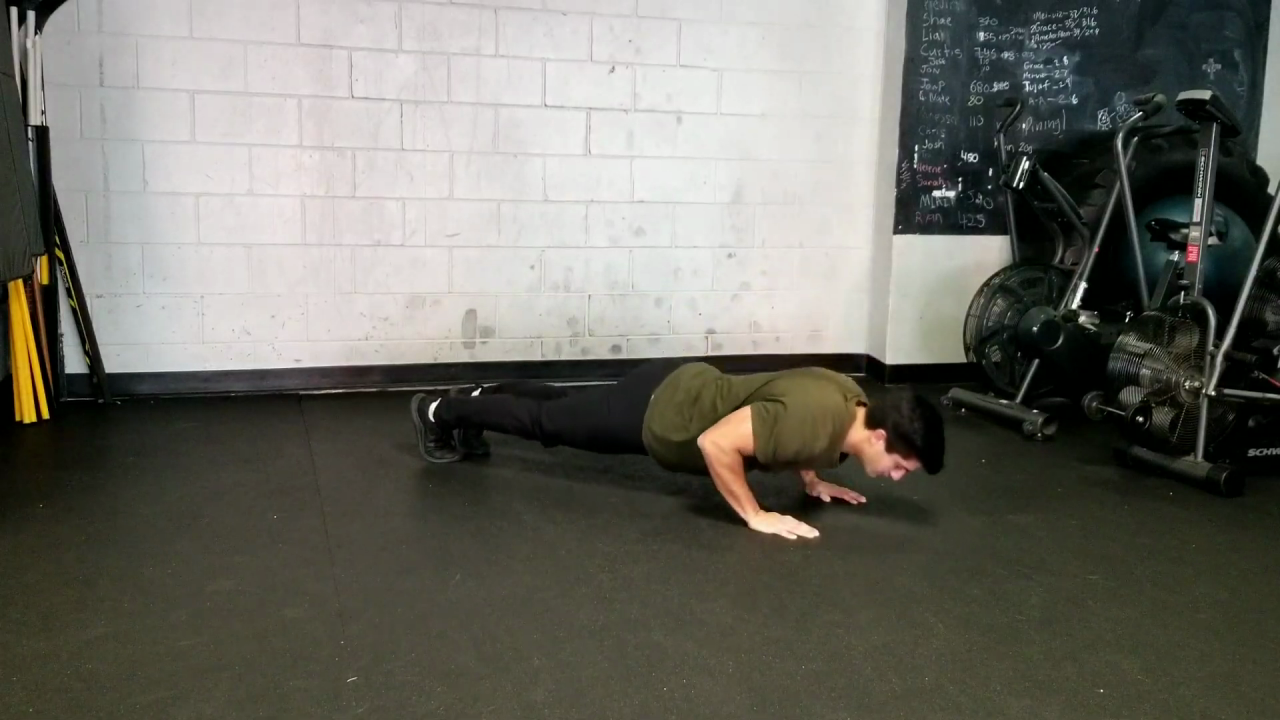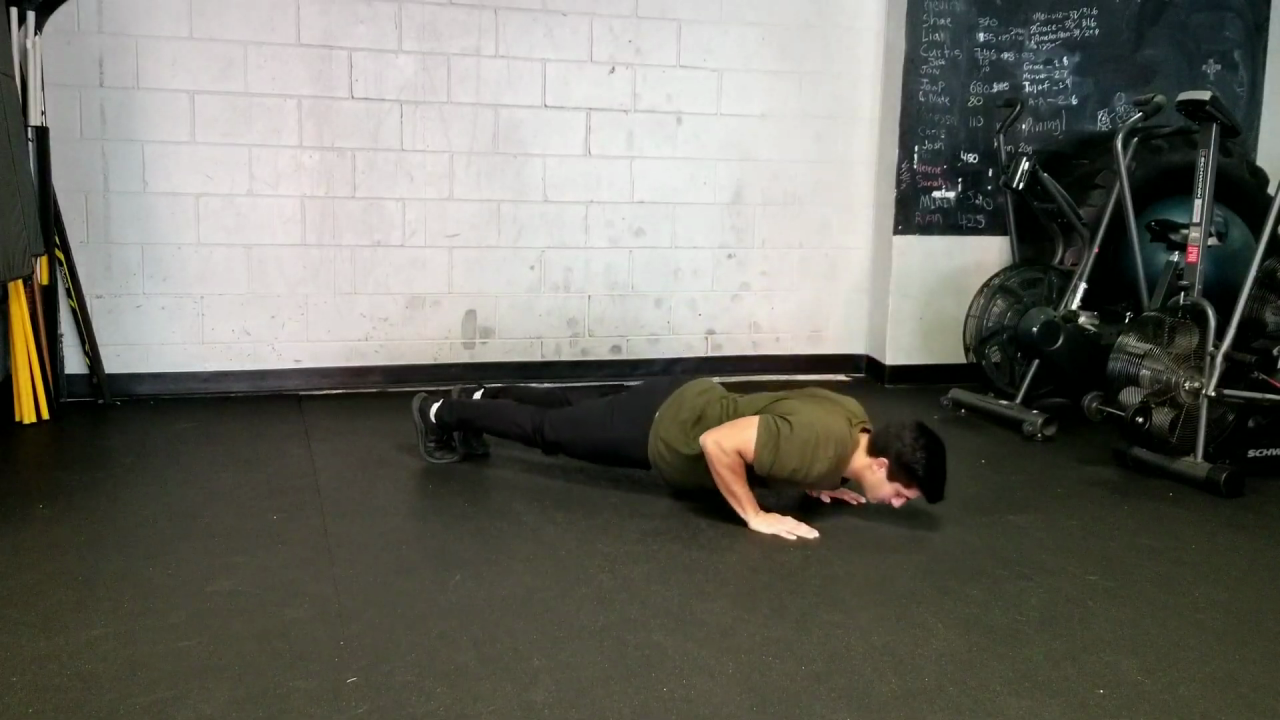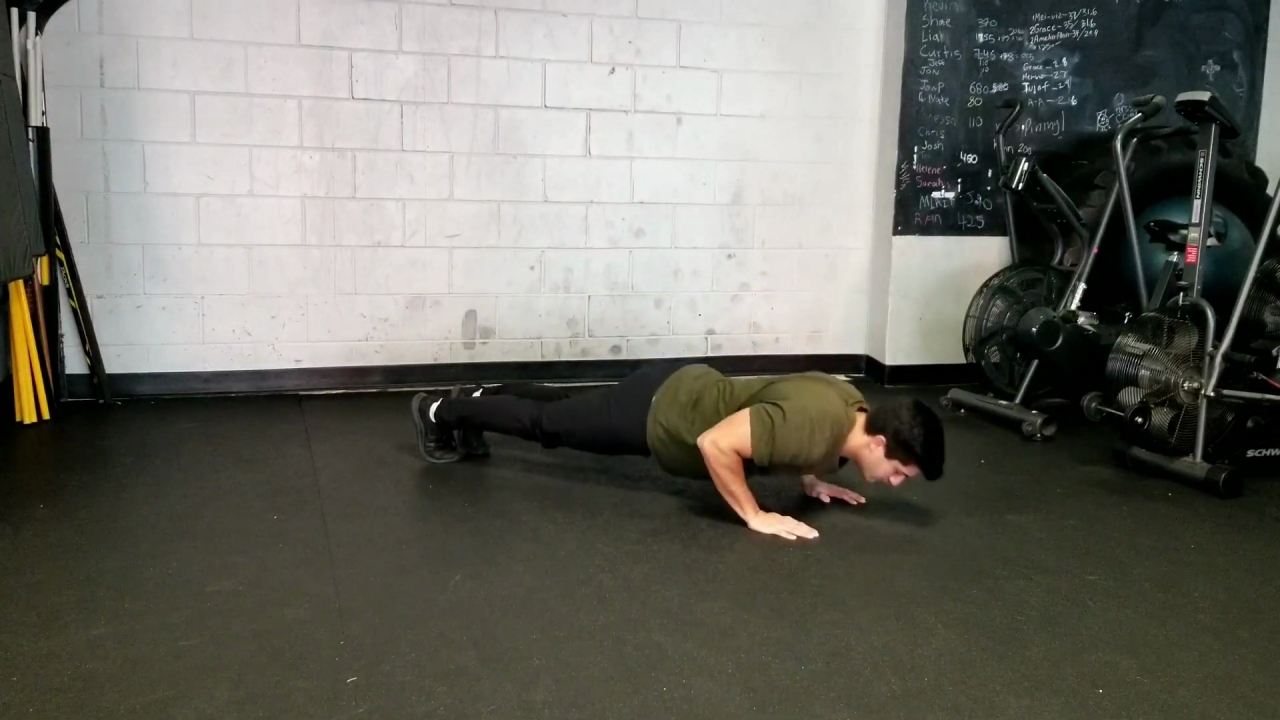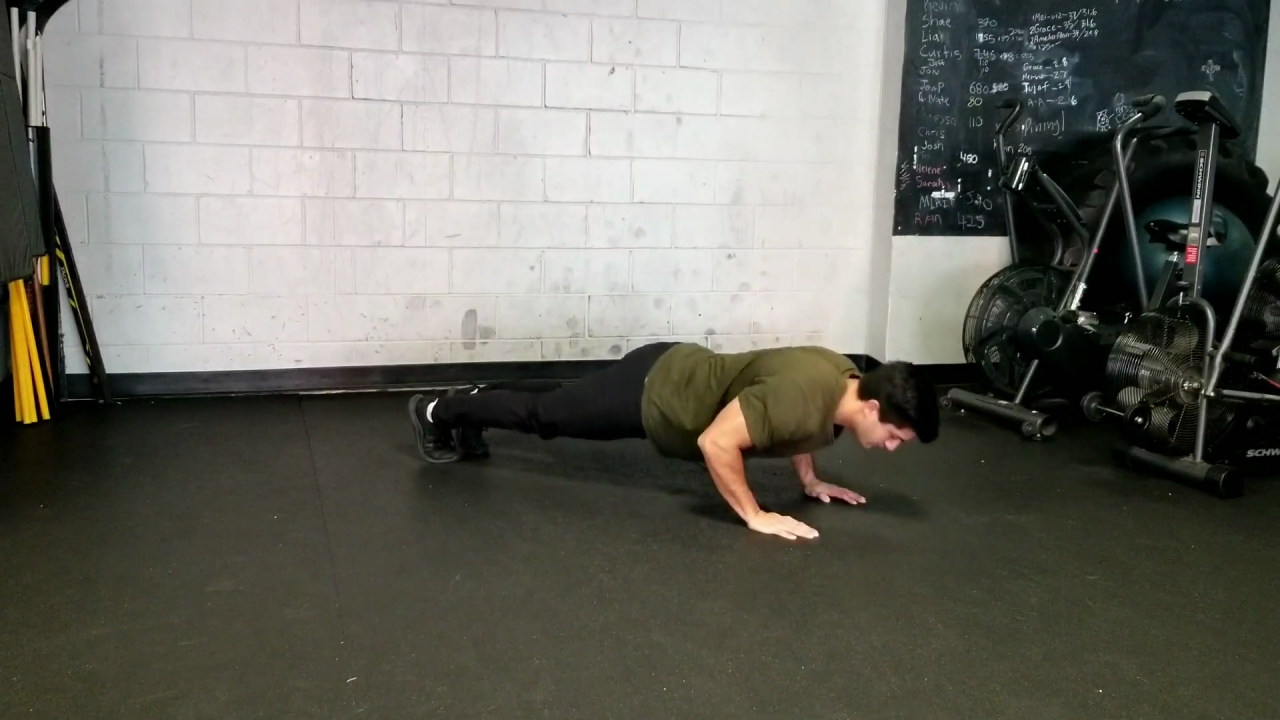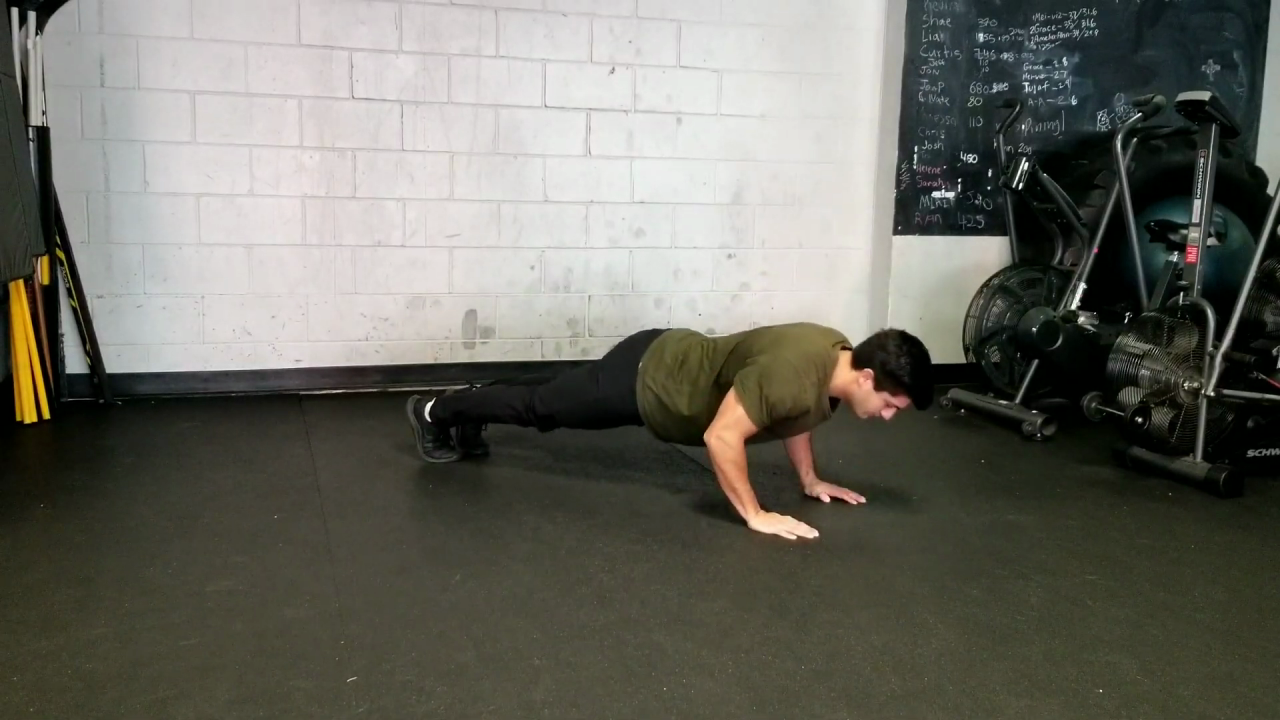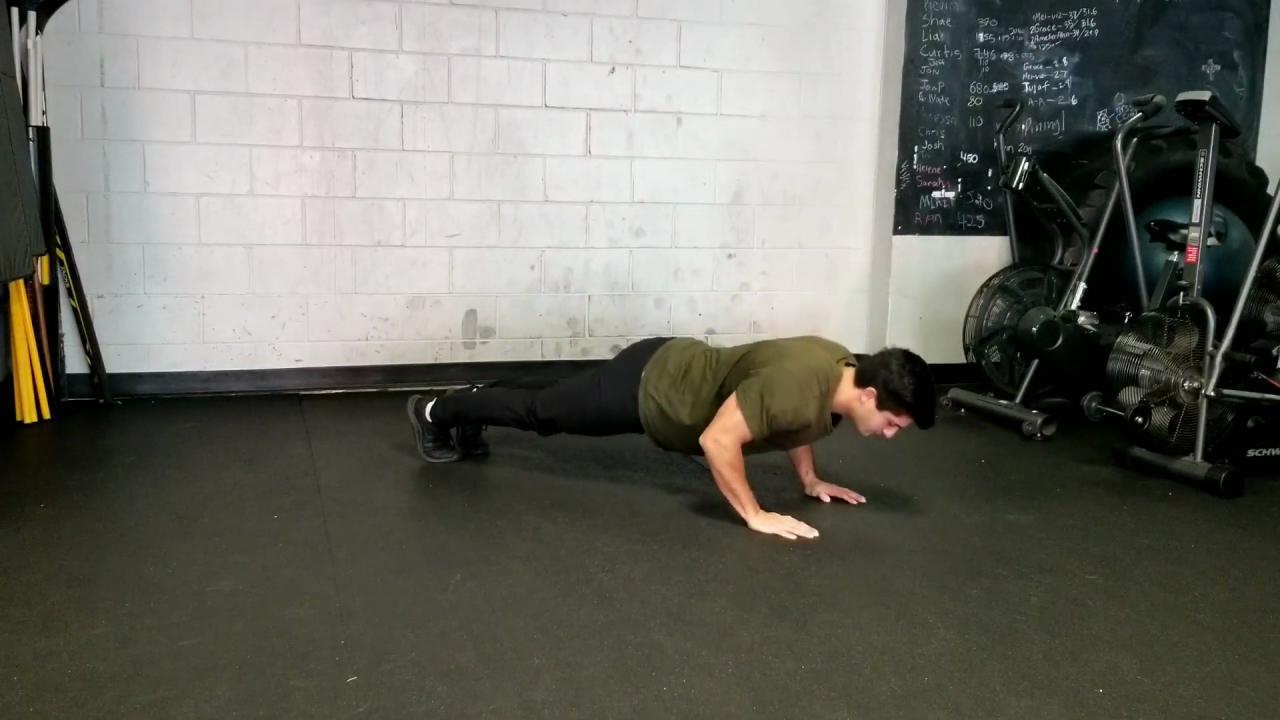
dt=0.4s
person 1, frame 1
left shoulder: (851, 399)
right shoulder: (816, 422)
right elbow: (715, 443)
left wrist: (810, 477)
right wrist: (754, 516)
left hip: (687, 387)
right hip: (659, 415)
left knee: (566, 407)
right knee: (546, 423)
left ankle: (478, 397)
right ankle: (439, 412)
person 1, frame 2
left shoulder: (854, 419)
right shoulder: (822, 447)
right elbow: (717, 443)
left wrist: (818, 484)
right wrist: (755, 515)
left hip: (690, 400)
right hip: (663, 431)
left knee: (571, 413)
right knee: (549, 431)
left ankle: (480, 398)
right ankle: (441, 412)
person 1, frame 3
left shoulder: (850, 403)
right shoulder: (815, 426)
right elbow: (714, 443)
left wrist: (811, 479)
right wrist: (754, 516)
left hip: (687, 390)
right hip: (660, 416)
left knee: (566, 410)
right knee: (546, 424)
left ankle: (480, 397)
right ankle: (440, 412)
person 1, frame 4
left shoulder: (844, 378)
right shoulder: (802, 395)
right elbow: (714, 441)
left wrist: (809, 480)
right wrist: (755, 516)
left hip: (679, 375)
right hip: (652, 395)
left knee: (556, 408)
right knee: (542, 415)
left ankle: (470, 405)
right ankle: (437, 412)
person 1, frame 5
left shoulder: (838, 354)
right shoulder: (792, 371)
left elbow: (794, 414)
right elbow: (722, 437)
left wrist: (809, 481)
right wrist: (755, 516)
left hip: (674, 365)
right hip: (646, 381)
left knee: (552, 404)
right knee: (539, 408)
left ankle: (470, 402)
right ankle: (436, 412)
person 1, frame 6
left shoulder: (841, 368)
right shoulder: (798, 386)
right elbow: (716, 440)
left wrist: (809, 479)
right wrist: (754, 515)
left hip: (678, 369)
right hip: (649, 390)
left knee: (558, 402)
right knee: (541, 413)
left ankle: (472, 402)
right ankle: (436, 411)
